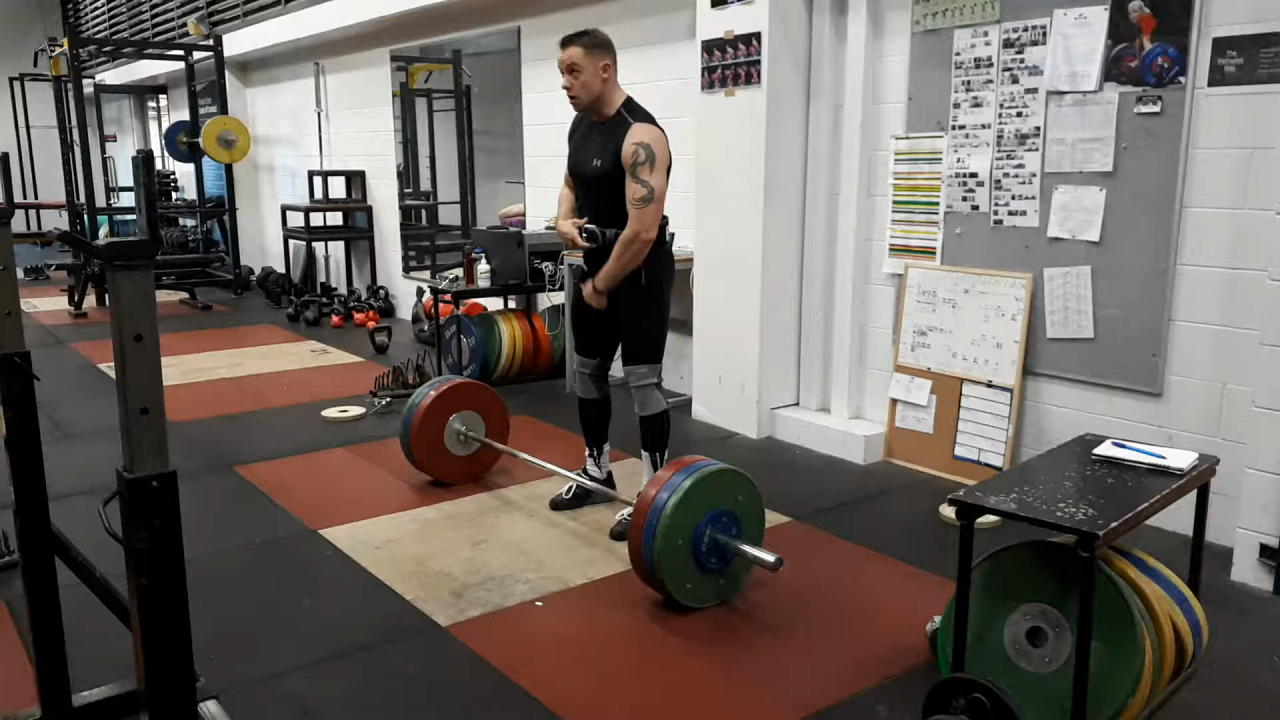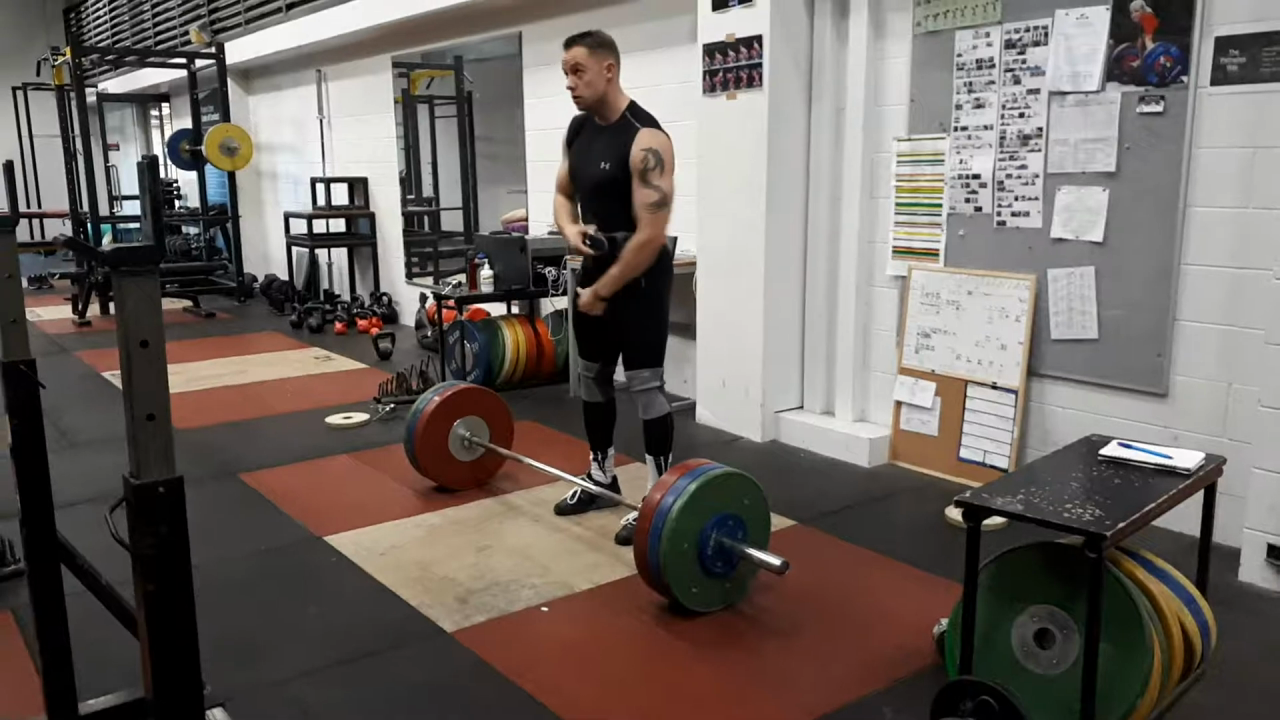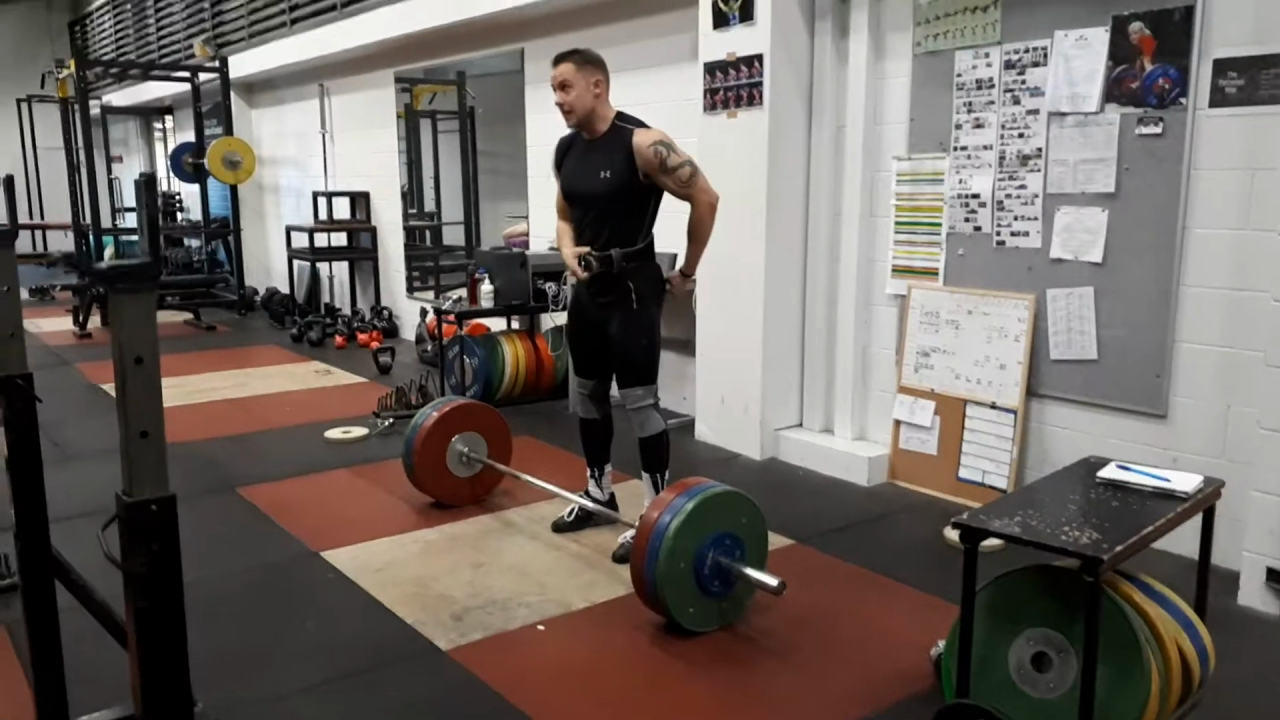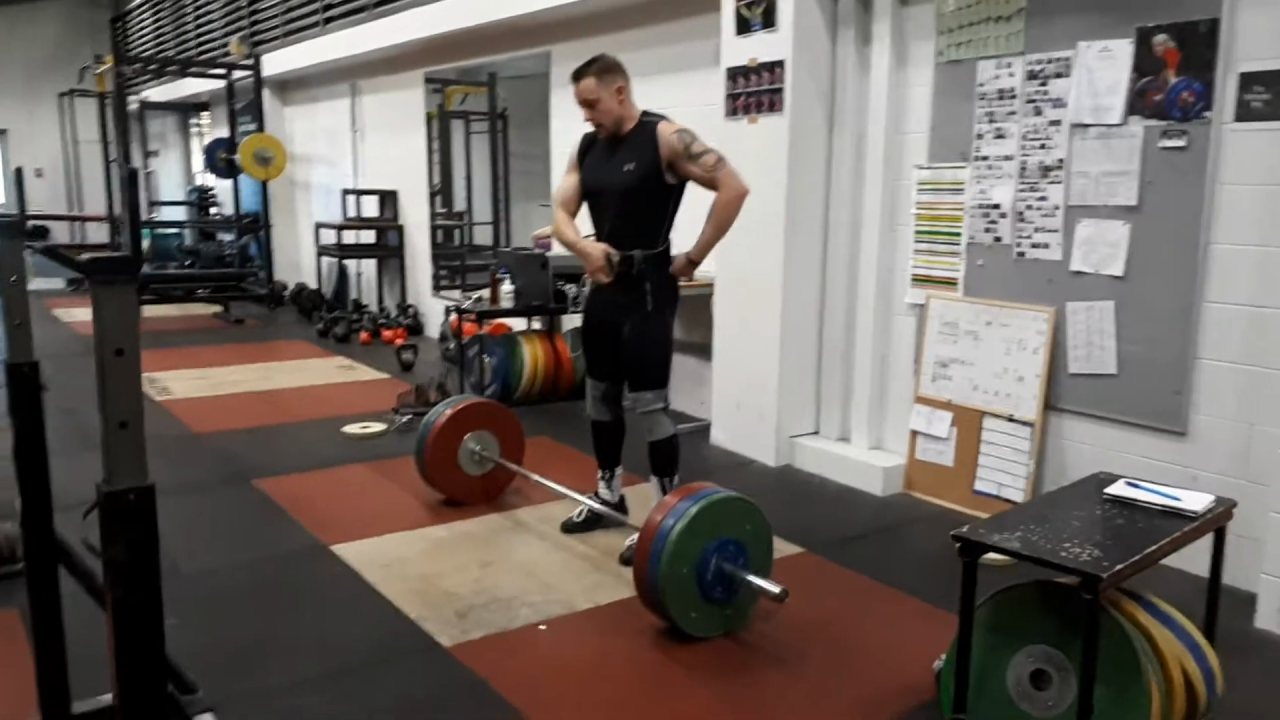
dt=0.5s
person 1, frame 1
left shoulder: (640, 136)
right shoulder: (580, 124)
left elbow: (643, 231)
left wrist: (602, 285)
right wrist: (564, 220)
left hip: (641, 271)
right hip: (596, 268)
left knee: (642, 379)
right knee: (587, 371)
right ankle: (596, 472)
person 1, frame 2
left shoulder: (646, 139)
right shoulder: (579, 128)
left elbow: (650, 236)
right elbow: (564, 191)
left wrist: (602, 293)
right wrist: (568, 227)
left hip: (639, 275)
right hip: (596, 269)
left knee: (644, 383)
right knee: (592, 376)
right ankle: (602, 476)
person 1, frame 3
left shoulder: (641, 143)
right shoulder: (566, 149)
left elbow: (705, 198)
left wrist: (686, 272)
right wrist: (568, 250)
left hip: (632, 287)
right hip: (587, 287)
left knee: (639, 400)
right knee: (588, 393)
right ankle: (599, 494)
person 1, frame 4
left shoulder: (666, 137)
right shoulder: (587, 147)
left elbow: (733, 188)
right elbow: (561, 212)
left wrist: (693, 257)
right wrist: (585, 246)
left hip: (647, 288)
right hip: (604, 287)
left knee: (648, 404)
right knee: (600, 395)
right ankle: (609, 495)
